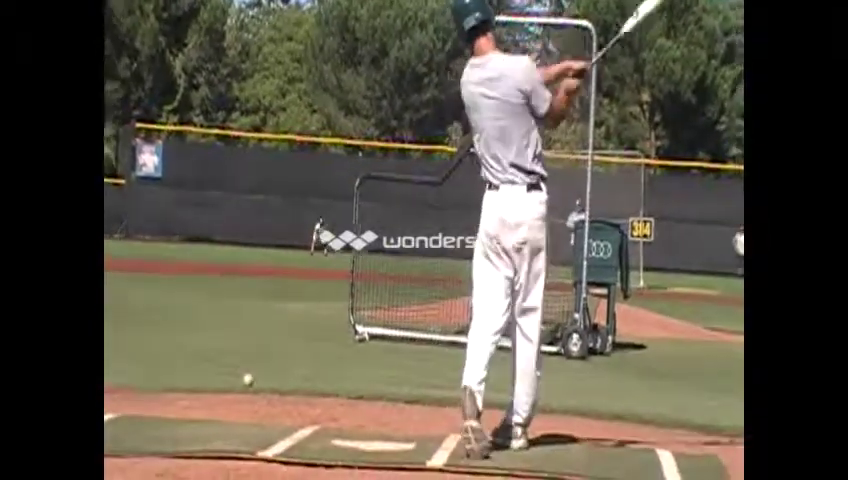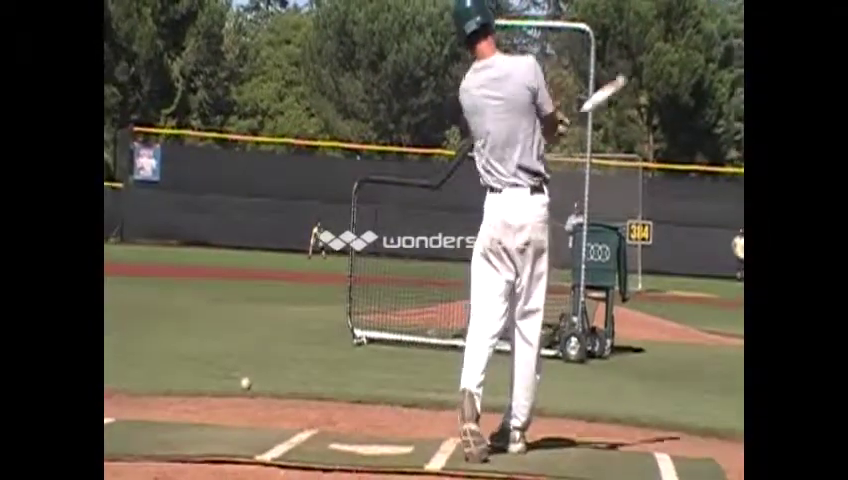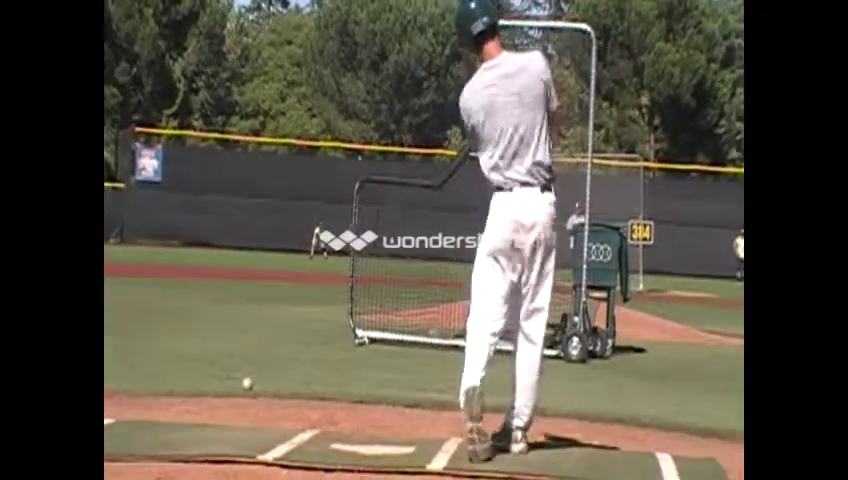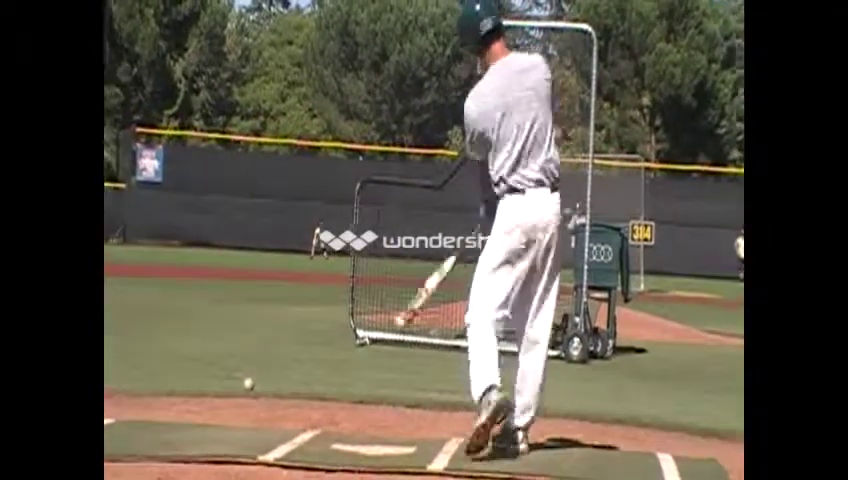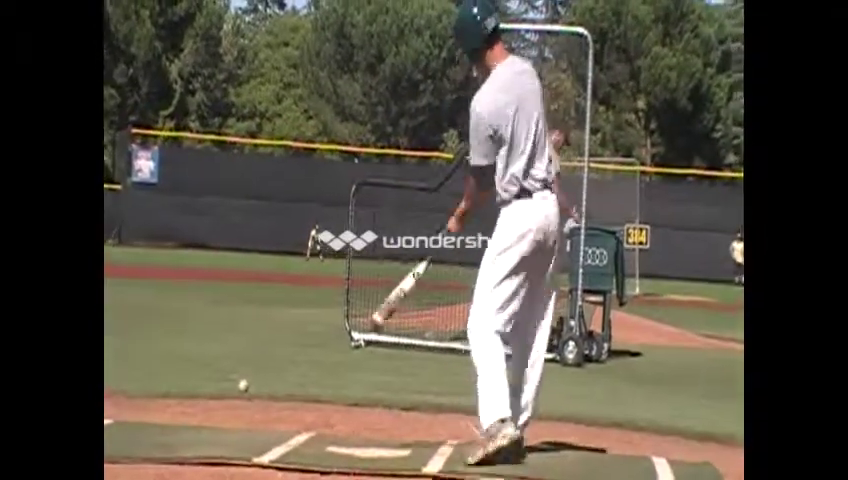
dt=0.1s
person 1, frame 1
left shoulder: (468, 78)
right shoulder: (520, 69)
right elbow: (554, 114)
left wrist: (560, 68)
right wrist: (571, 77)
left hip: (494, 202)
right hip: (529, 202)
left knee: (487, 314)
right knee: (527, 319)
left ankle: (472, 392)
right ankle: (517, 422)
person 1, frame 2
left shoulder: (467, 89)
right shoulder: (526, 68)
right elbow: (550, 125)
right wrist: (553, 120)
left hip: (497, 206)
right hip: (534, 206)
left knee: (486, 316)
right knee: (528, 323)
left ankle: (470, 398)
right ankle: (515, 426)
person 1, frame 3
left shoulder: (469, 95)
right shoulder: (536, 64)
left hip: (504, 205)
right hip: (541, 204)
left knee: (485, 316)
right knee: (531, 323)
left ankle: (472, 391)
right ankle: (517, 426)
person 1, frame 4
left shoulder: (477, 101)
right shoulder: (539, 66)
left elbow: (484, 167)
left wrist: (488, 202)
left hip: (516, 207)
right hip: (549, 204)
left knee: (482, 314)
right knee: (535, 324)
left ankle: (489, 397)
right ankle: (518, 425)
person 1, frame 5
left shoulder: (483, 102)
right shoulder: (527, 72)
left elbow: (481, 175)
left wrist: (459, 216)
left hip: (519, 212)
right hip: (547, 208)
left knee: (484, 321)
right knee: (532, 329)
left ankle: (499, 421)
right ankle: (515, 425)
